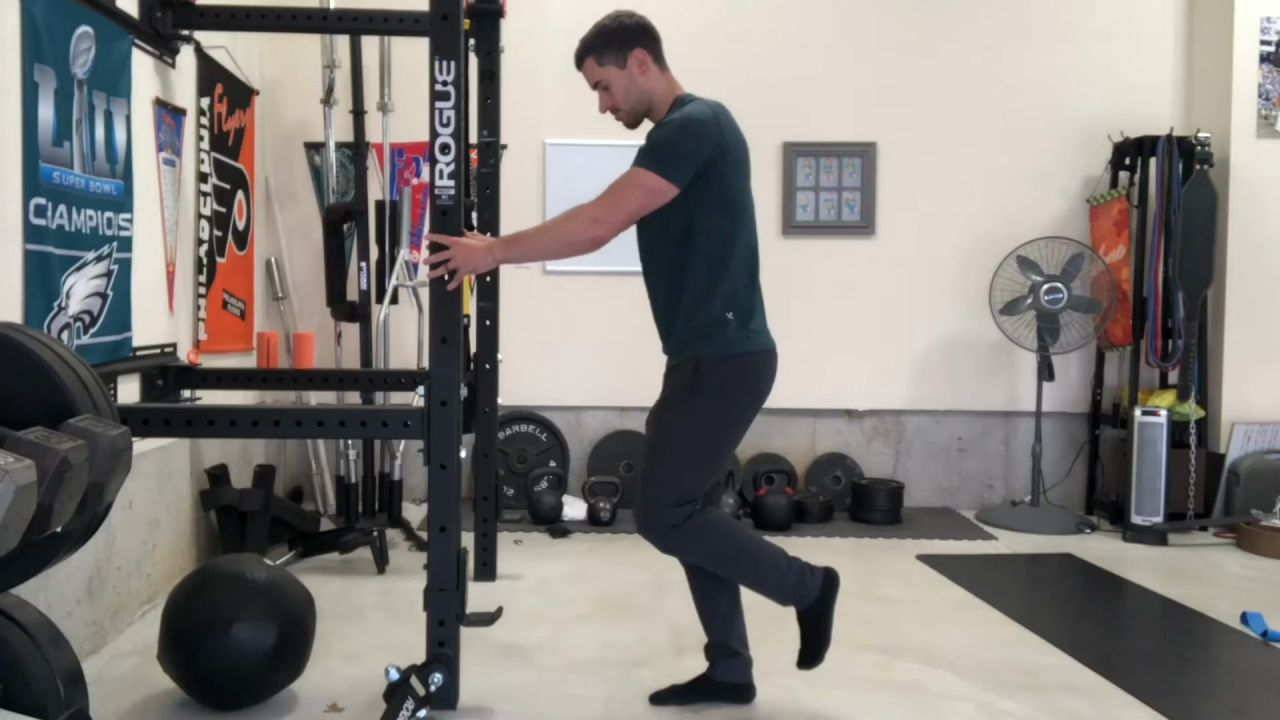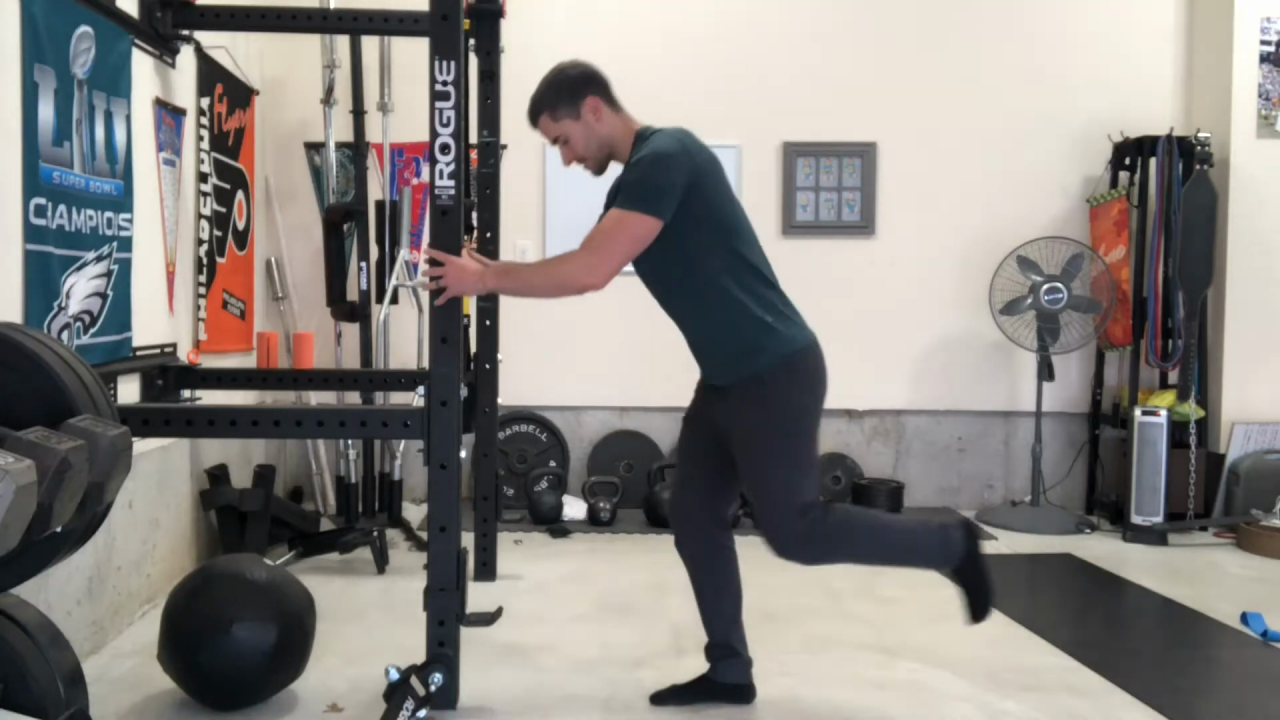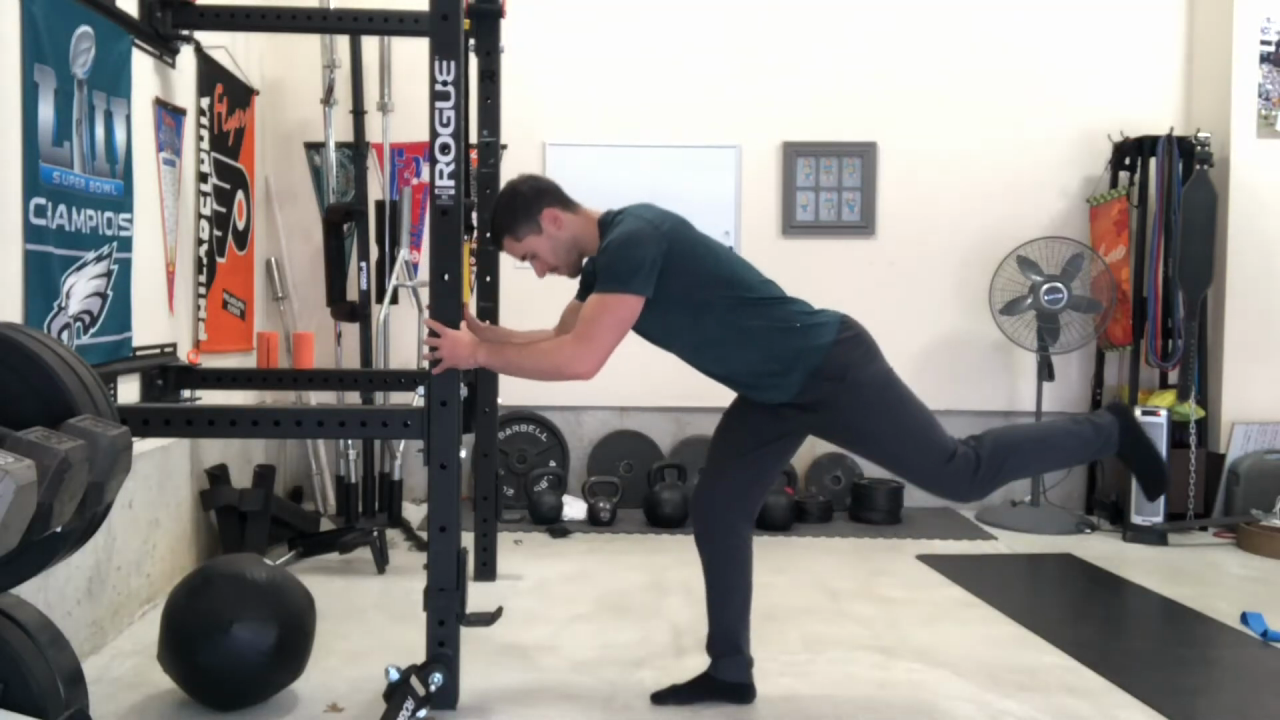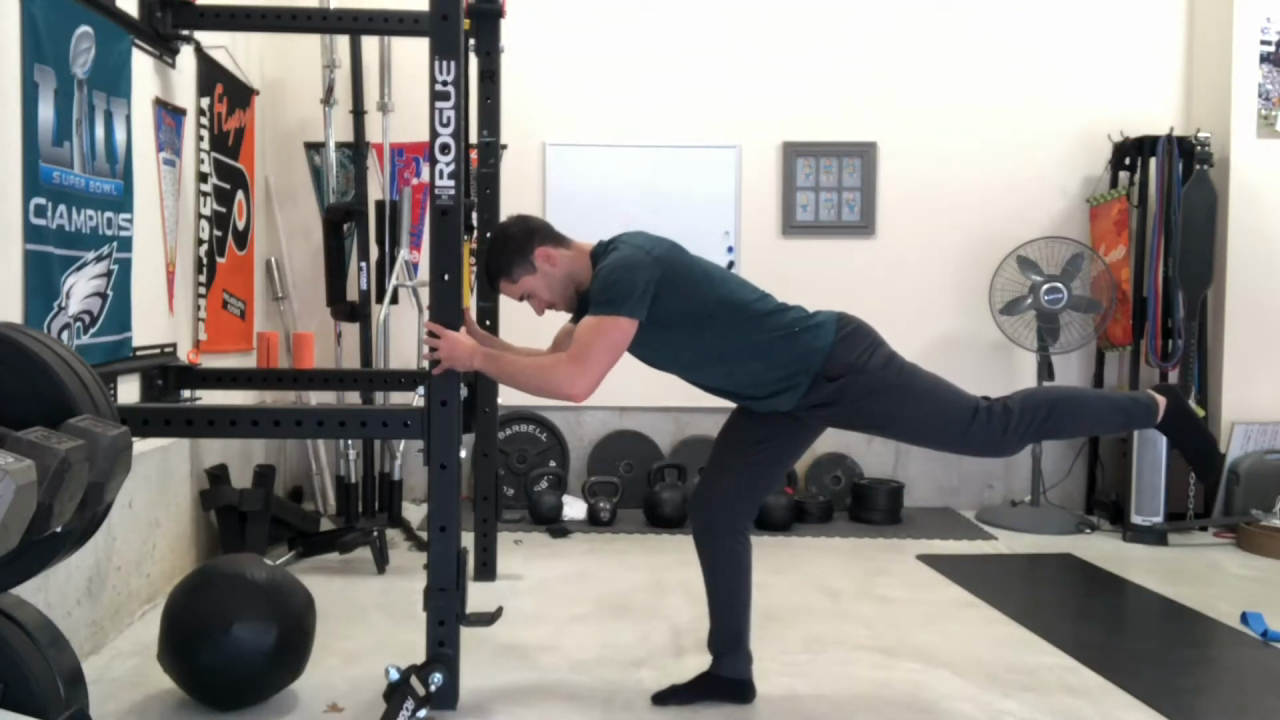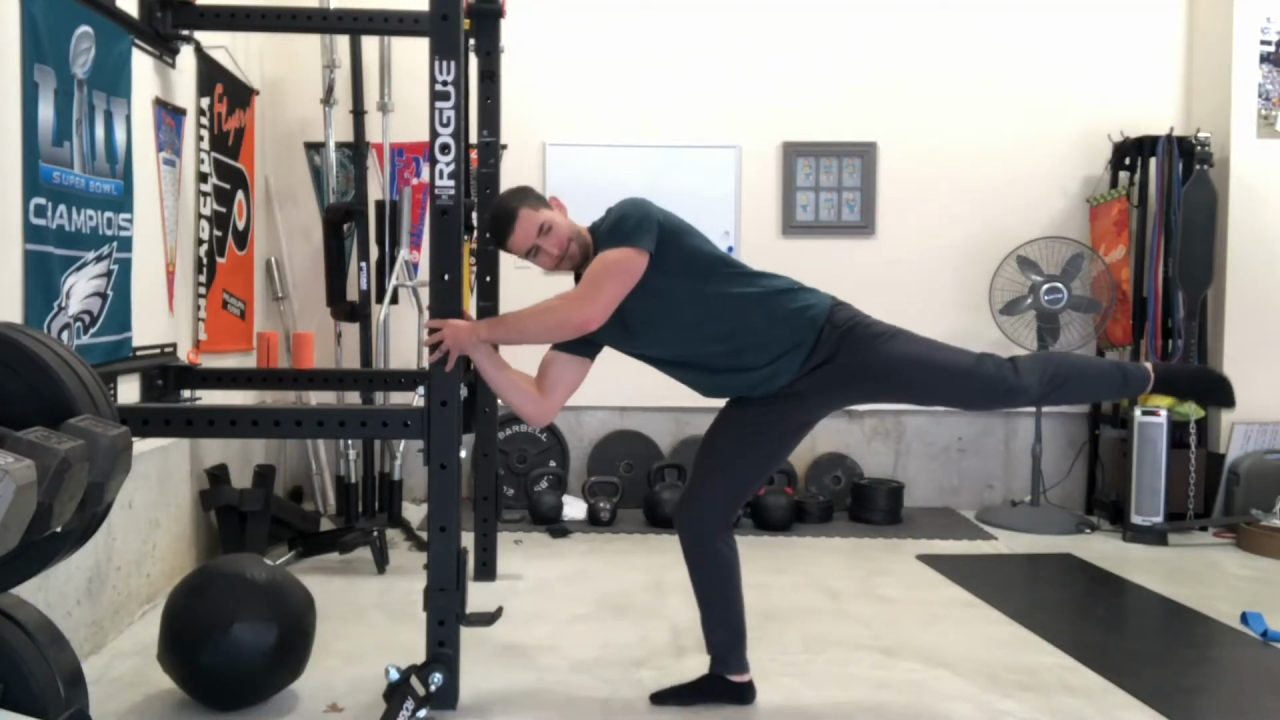
dt=1s
person 1, frame 1
left shoulder: (696, 126)
right shoulder: (678, 133)
left elbow: (597, 225)
right elbow: (604, 226)
left wrist: (493, 253)
right wrist: (496, 251)
left hip: (724, 359)
right hip: (706, 356)
left knee: (665, 515)
right knee: (686, 513)
left ankle: (807, 586)
right ankle: (730, 670)
person 1, frame 2
left shoulder: (665, 158)
right shoulder: (639, 176)
left elbow: (590, 273)
right elbow: (581, 269)
left wrist: (486, 280)
right wrist: (491, 272)
left hip: (775, 371)
right hip: (728, 376)
left knee: (795, 530)
right knee: (695, 519)
left ankle: (952, 545)
right ankle: (729, 671)
person 1, frame 3
left shoulder: (633, 240)
right shoulder: (605, 262)
left elbow: (581, 360)
right elbow: (560, 342)
left wrist: (478, 356)
right wrist: (482, 332)
left hip: (829, 366)
right hip: (776, 388)
left knee: (957, 473)
right knee: (716, 511)
left ankle: (1109, 430)
right ankle: (730, 670)
person 1, frame 4
left shoulder: (627, 266)
right shoulder: (602, 289)
left elbow: (574, 382)
right elbow: (556, 365)
left wrist: (476, 358)
right wrist: (479, 341)
left hip: (836, 366)
right hip: (784, 397)
left knee: (991, 429)
right knee: (715, 512)
left ankle: (1156, 408)
right ankle: (731, 670)
person 1, frame 5
left shoulder: (630, 221)
right shoulder: (580, 312)
left elbow: (584, 312)
right elbow: (538, 407)
left wrist: (480, 328)
right wrist: (478, 352)
left hip: (826, 340)
right hip: (771, 396)
left knee: (999, 383)
right knee: (699, 517)
left ankle: (1152, 376)
right ankle: (731, 674)
